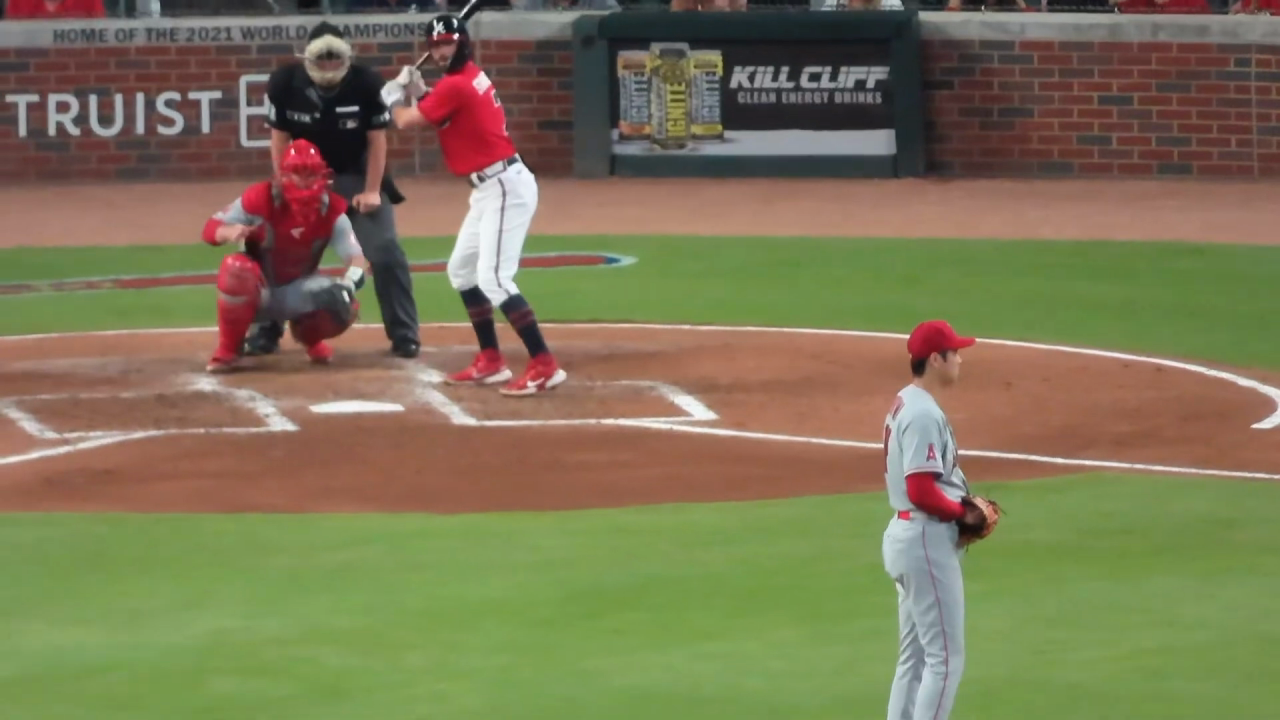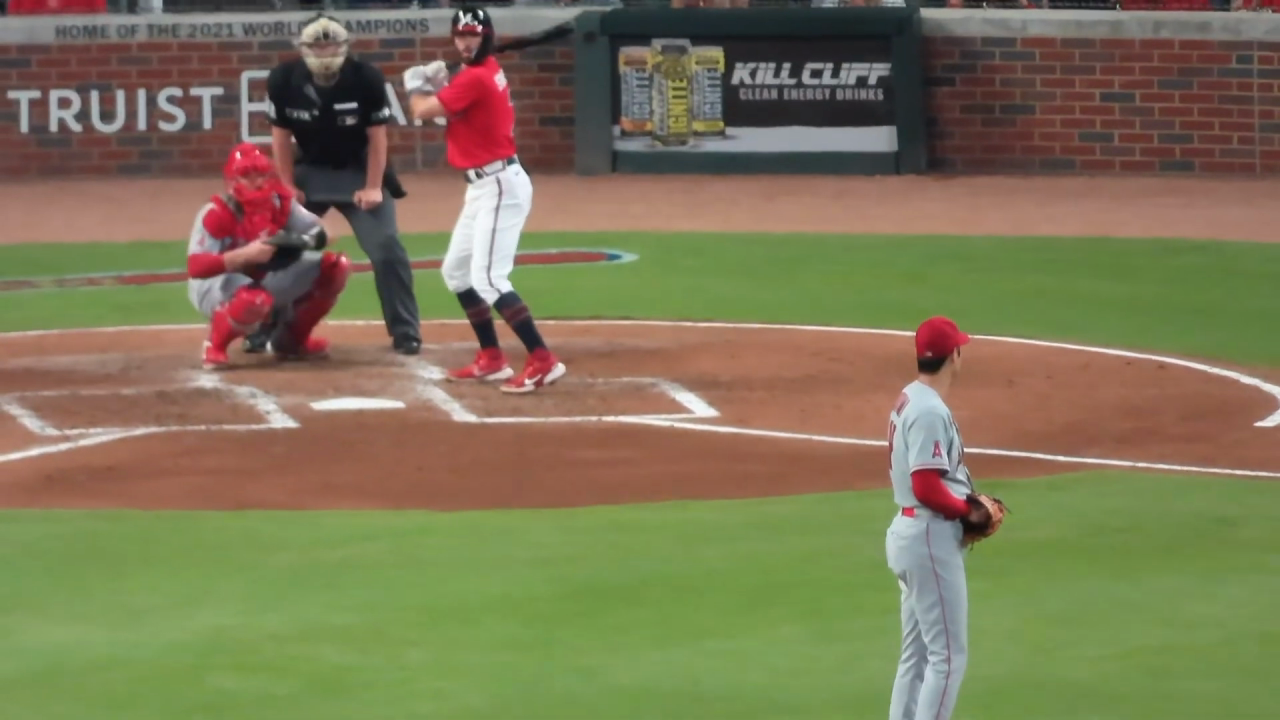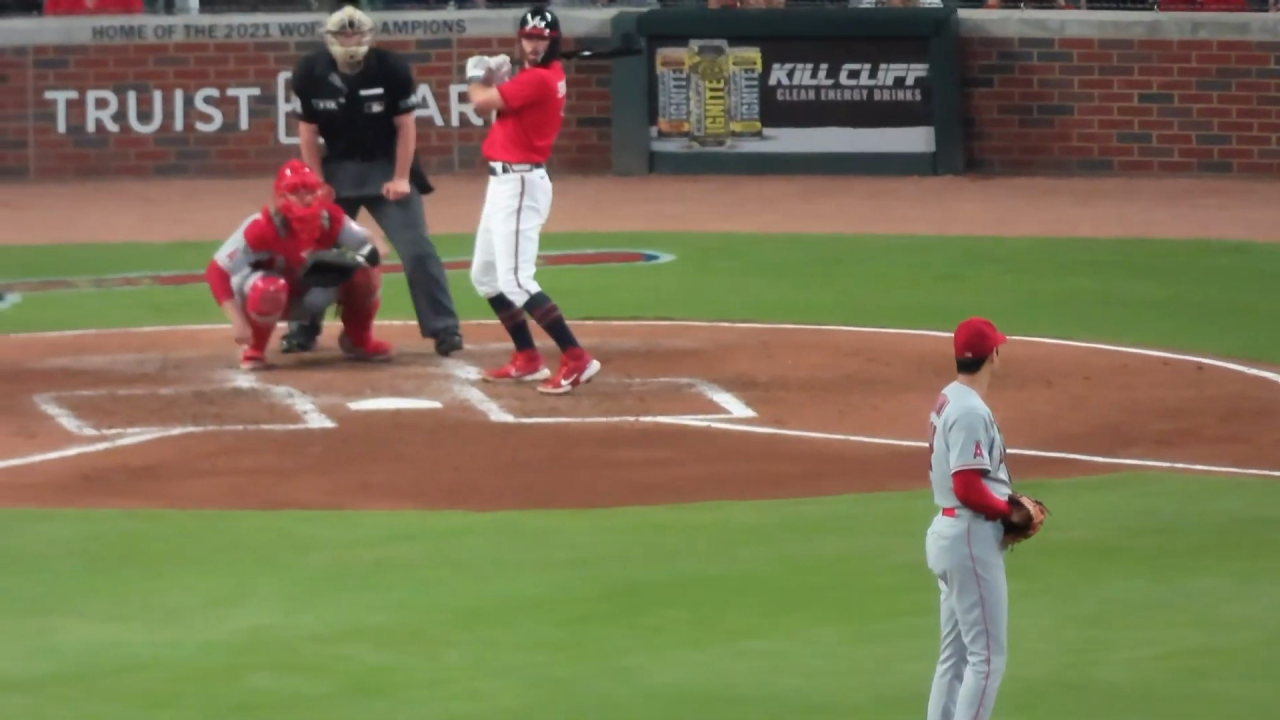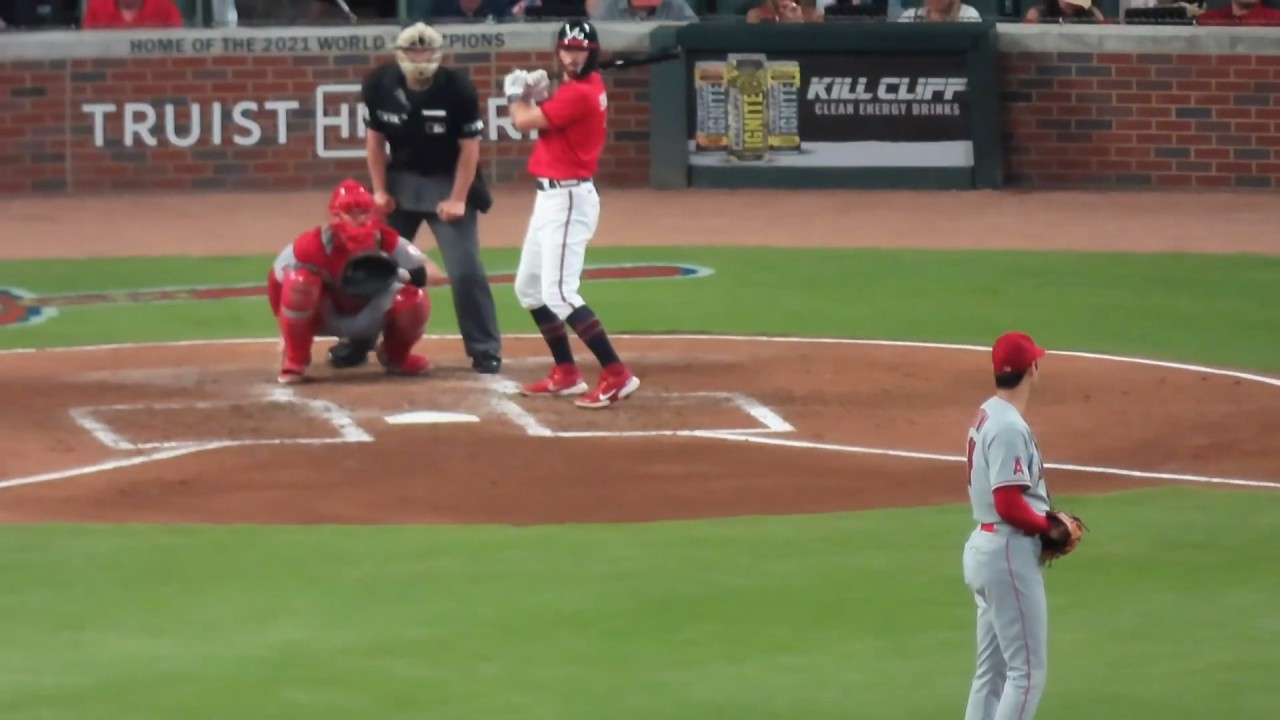
dt=0.5s
person 1, frame 1
left shoulder: (905, 404)
right shoulder: (924, 414)
right elbow: (922, 491)
left wrist: (958, 509)
right wrist: (964, 512)
left hip: (908, 535)
right hip: (925, 541)
left knee: (915, 655)
right knee: (945, 655)
person 1, frame 2
left shoulder: (909, 399)
right shoulder: (931, 410)
right elbow: (927, 488)
left wrist: (963, 507)
right wrist: (969, 511)
left hip: (911, 531)
right hip: (930, 537)
left knee: (917, 654)
right knee: (948, 654)
person 1, frame 3
left shoulder: (948, 400)
right shoulder: (971, 410)
right elbow: (968, 488)
left wrist: (1005, 508)
right wrist: (1011, 510)
left hip: (950, 531)
right hip: (970, 538)
left knee: (956, 654)
right knee: (987, 654)
person 1, frame 4
left shoulder: (988, 415)
right shoulder: (1010, 427)
right elbow: (1008, 504)
left wrist: (1043, 523)
right wrist: (1049, 526)
left hip: (987, 547)
right hip: (1008, 553)
left knee: (994, 670)
right knee: (1026, 669)
person 2, frame 1
left shoulder: (455, 84)
right shoulder: (468, 76)
left elbow: (406, 121)
right elbow: (441, 113)
left wrist: (394, 97)
right wrist: (419, 92)
left hip: (504, 187)
right hip: (491, 187)
left knee: (494, 279)
right knee: (461, 269)
left ankle: (544, 365)
right ankle: (491, 361)
person 2, frame 2
left shoulder: (476, 77)
right shoulder: (483, 72)
left elbow: (423, 111)
right elbow: (455, 108)
left wrist: (415, 84)
right wrist: (439, 85)
left hip: (499, 185)
right hip: (485, 186)
left knee: (487, 279)
right knee: (456, 271)
left ankle: (543, 361)
right ankle: (491, 359)
person 2, frame 3
left shoulder: (539, 78)
right shoulder: (541, 75)
left elbow: (481, 101)
right elbow: (507, 103)
left wrist: (475, 74)
right wrist: (499, 78)
left hip: (519, 184)
right hip: (504, 182)
left knee: (514, 281)
right knee: (484, 276)
left ankle: (576, 358)
right ankle: (528, 359)
person 2, frame 4
left shoulder: (580, 93)
right shoulder: (580, 86)
left elbow: (524, 121)
right elbow: (549, 120)
left wrist: (515, 92)
right wrist: (539, 95)
left hip: (567, 199)
right hip: (551, 197)
left knee: (558, 294)
right knee: (529, 287)
left ankle: (617, 374)
right ankle: (566, 373)
person 3, frame 1
left shoulder: (368, 83)
right shoulder: (284, 82)
left elbow: (376, 140)
right elbow: (280, 139)
left wrist: (372, 191)
left hip: (357, 176)
left knee: (386, 253)
left ankle: (405, 334)
right ankle: (265, 331)
person 3, frame 2
left shoulder: (366, 78)
right shoulder: (283, 79)
left elbow: (377, 137)
right elbow: (281, 136)
left wrist: (373, 187)
right wrist: (289, 187)
left hip: (358, 172)
right hip: (308, 171)
left knee: (387, 250)
left ankle: (406, 331)
right ankle: (267, 328)
person 3, frame 3
left shoulder: (391, 68)
right shoulder: (309, 72)
left elbow: (406, 125)
right elbow: (308, 131)
left wrist: (401, 177)
left hip: (386, 167)
right hip: (337, 169)
left knee: (416, 248)
left ankle: (445, 329)
right ankle: (304, 328)
person 3, frame 4
left shoulder: (458, 88)
right shoulder: (378, 83)
left elbow: (469, 148)
right elbow: (375, 139)
left wrist: (458, 199)
right wrist: (380, 191)
left hip: (447, 183)
right hip: (400, 180)
left knee: (465, 268)
left ankle: (486, 349)
right ankle: (357, 342)
person 4, frame 1
left shoulder: (331, 210)
right shoulder: (260, 198)
left elbow: (358, 261)
right elbow: (210, 229)
left wrist: (347, 286)
right wrist: (230, 232)
left hip: (296, 290)
right hip: (254, 288)
left knee: (343, 307)
right knee: (236, 267)
left ankle: (308, 335)
right ankle: (229, 350)
person 4, frame 2
left shoulder: (280, 201)
right shoulder: (216, 215)
left elbow: (322, 234)
right elbow: (195, 267)
right wrist: (245, 254)
left hip: (265, 280)
left knee: (337, 267)
right knee: (255, 301)
left ankle: (291, 339)
right ankle: (215, 346)
person 4, frame 3
left shoulder: (332, 219)
right shoulder: (262, 228)
left elbow: (378, 249)
right elbow: (216, 270)
left wrist: (361, 260)
right wrist: (235, 318)
left hip: (311, 295)
right hip: (266, 297)
left knee: (364, 273)
right knee: (271, 287)
left ankle: (357, 341)
right ankle: (254, 348)
person 4, frame 4
left shoulder: (387, 241)
right shoulder: (312, 246)
left elbow: (433, 272)
right elbow: (276, 280)
left wrist: (402, 275)
right wrist: (286, 336)
left hip: (368, 316)
right hip: (325, 316)
left knee: (415, 300)
right knee: (298, 281)
left ankle: (395, 356)
right ankle: (295, 360)
